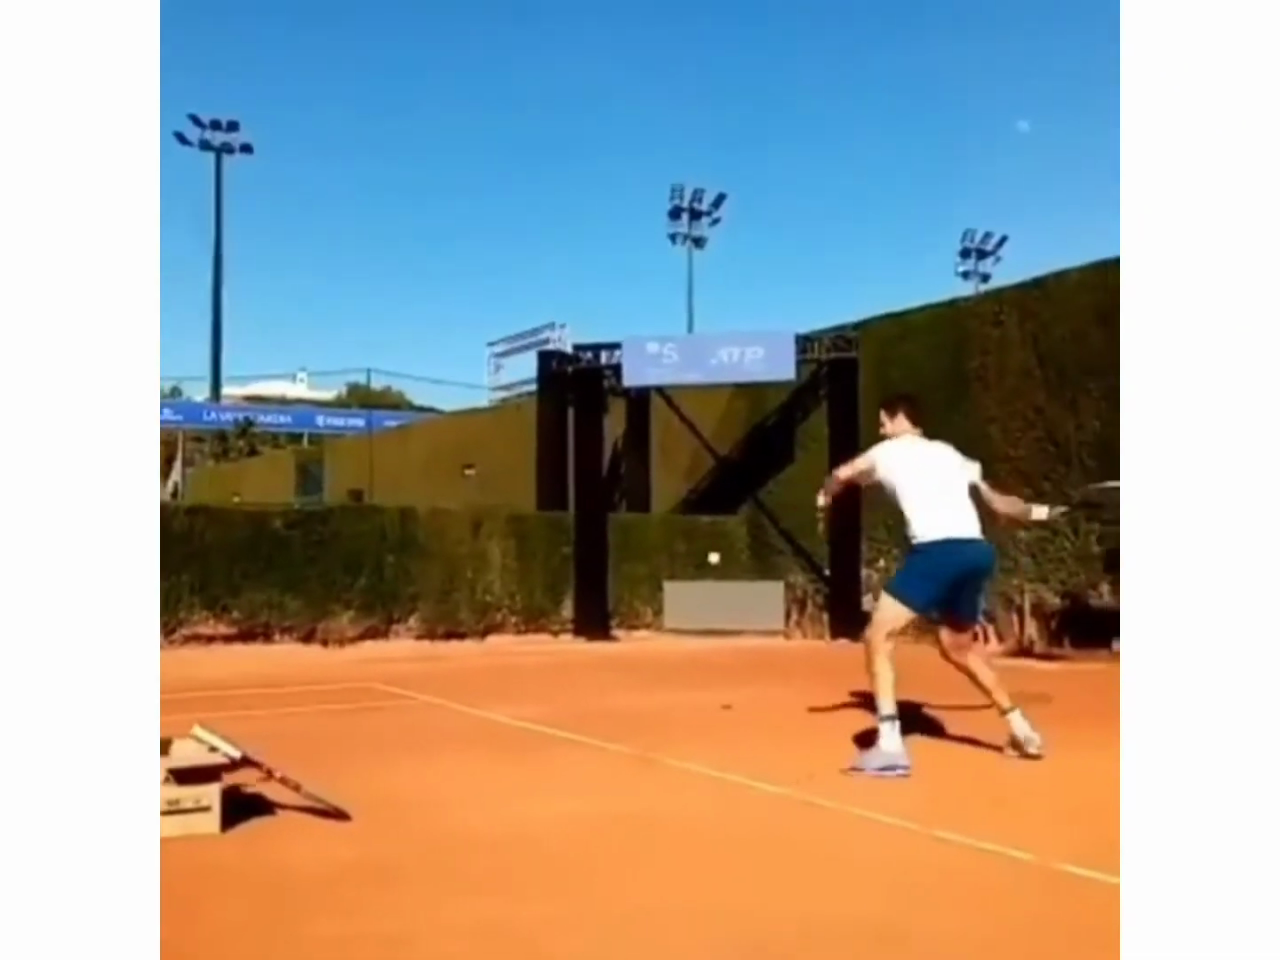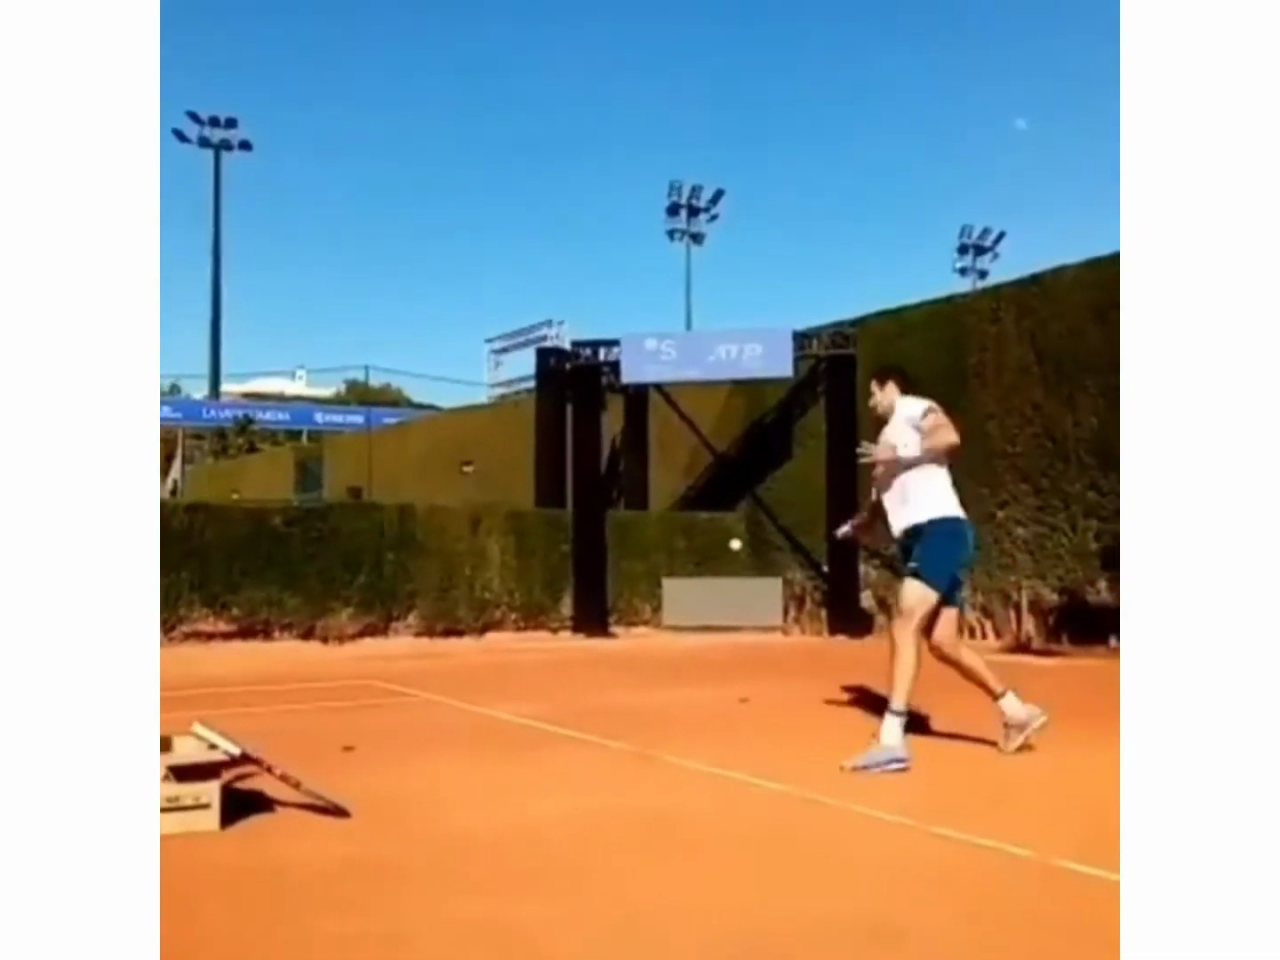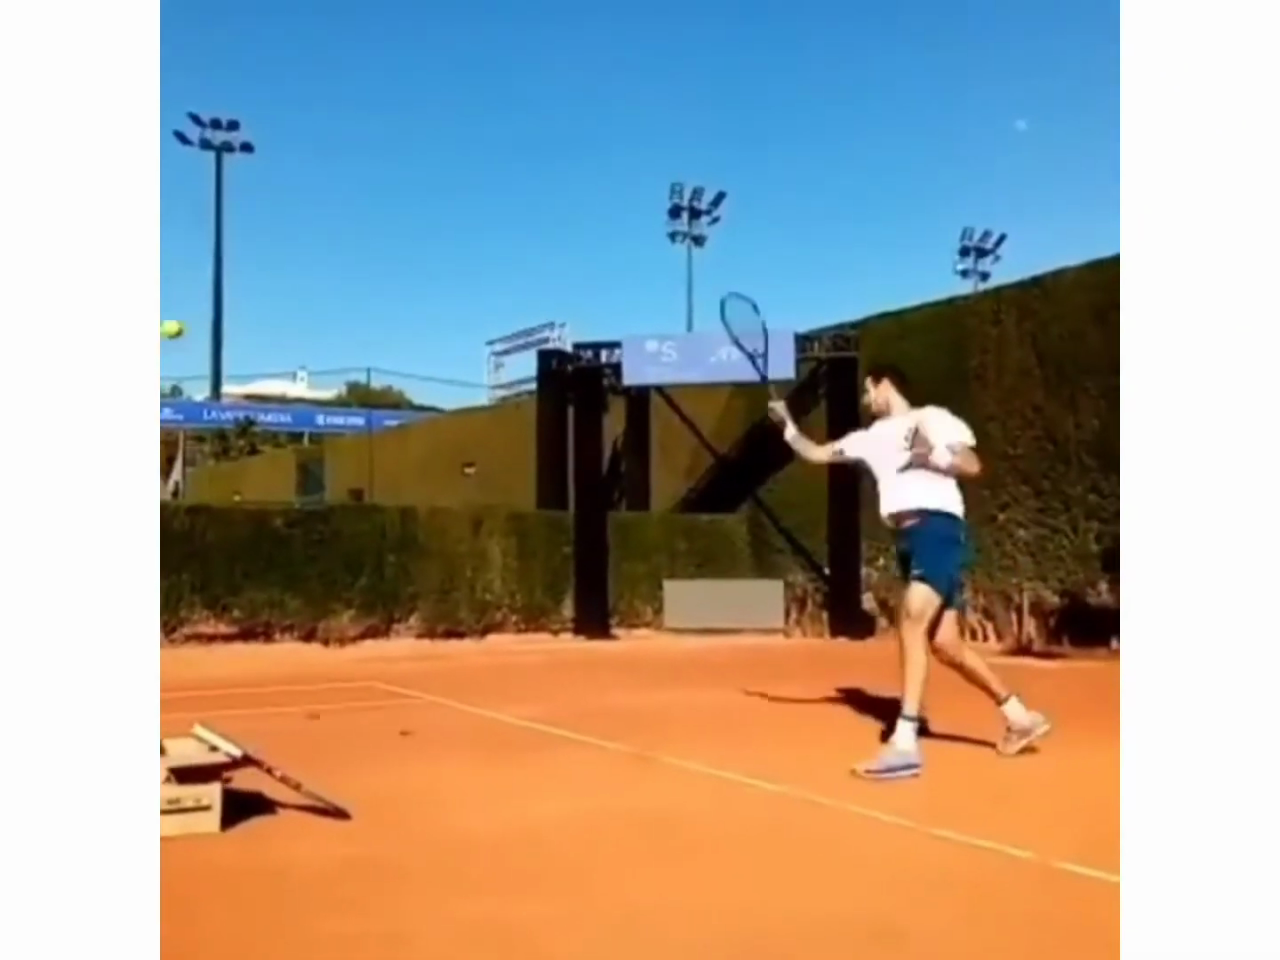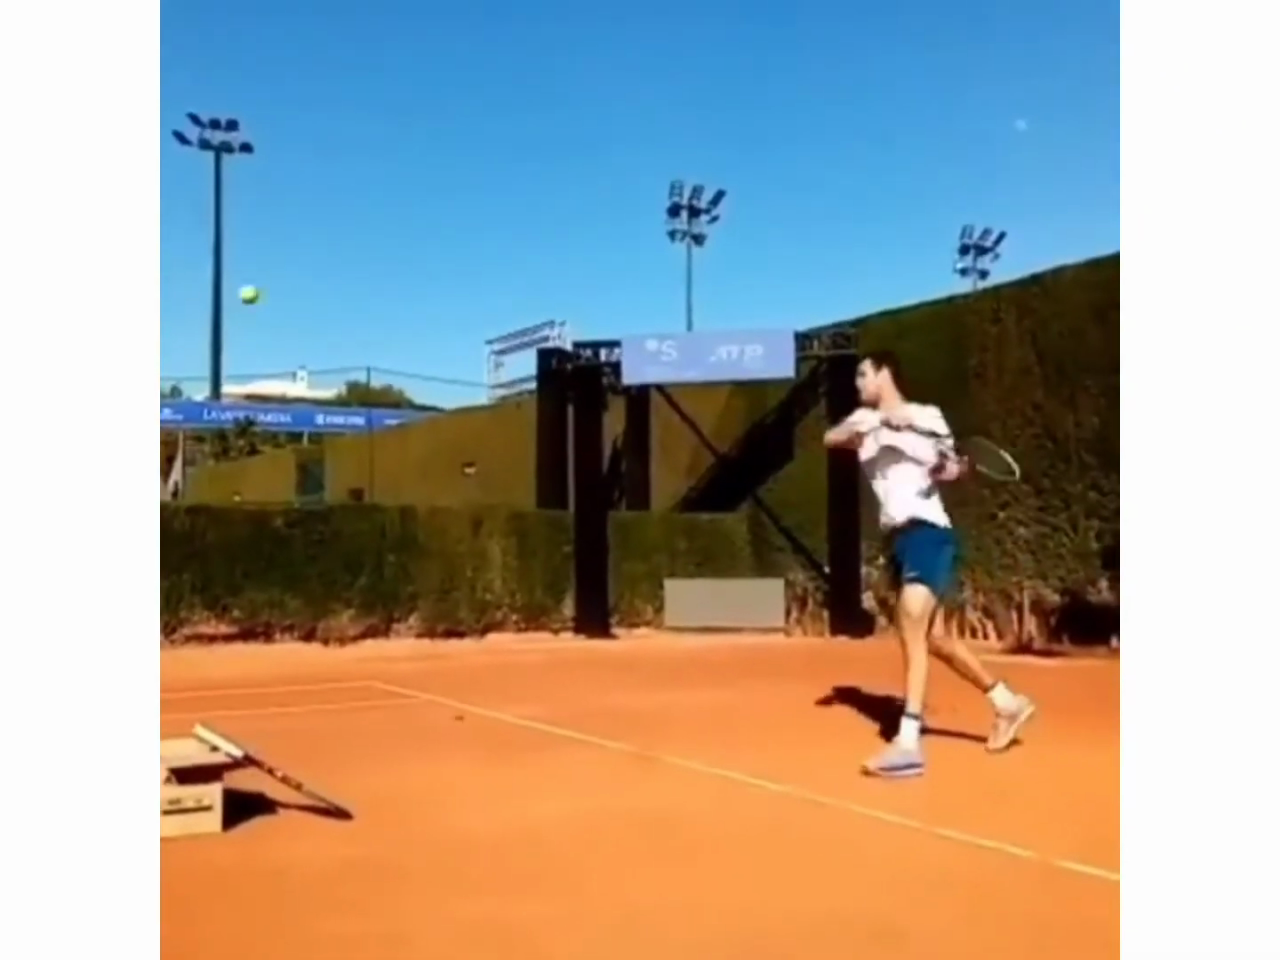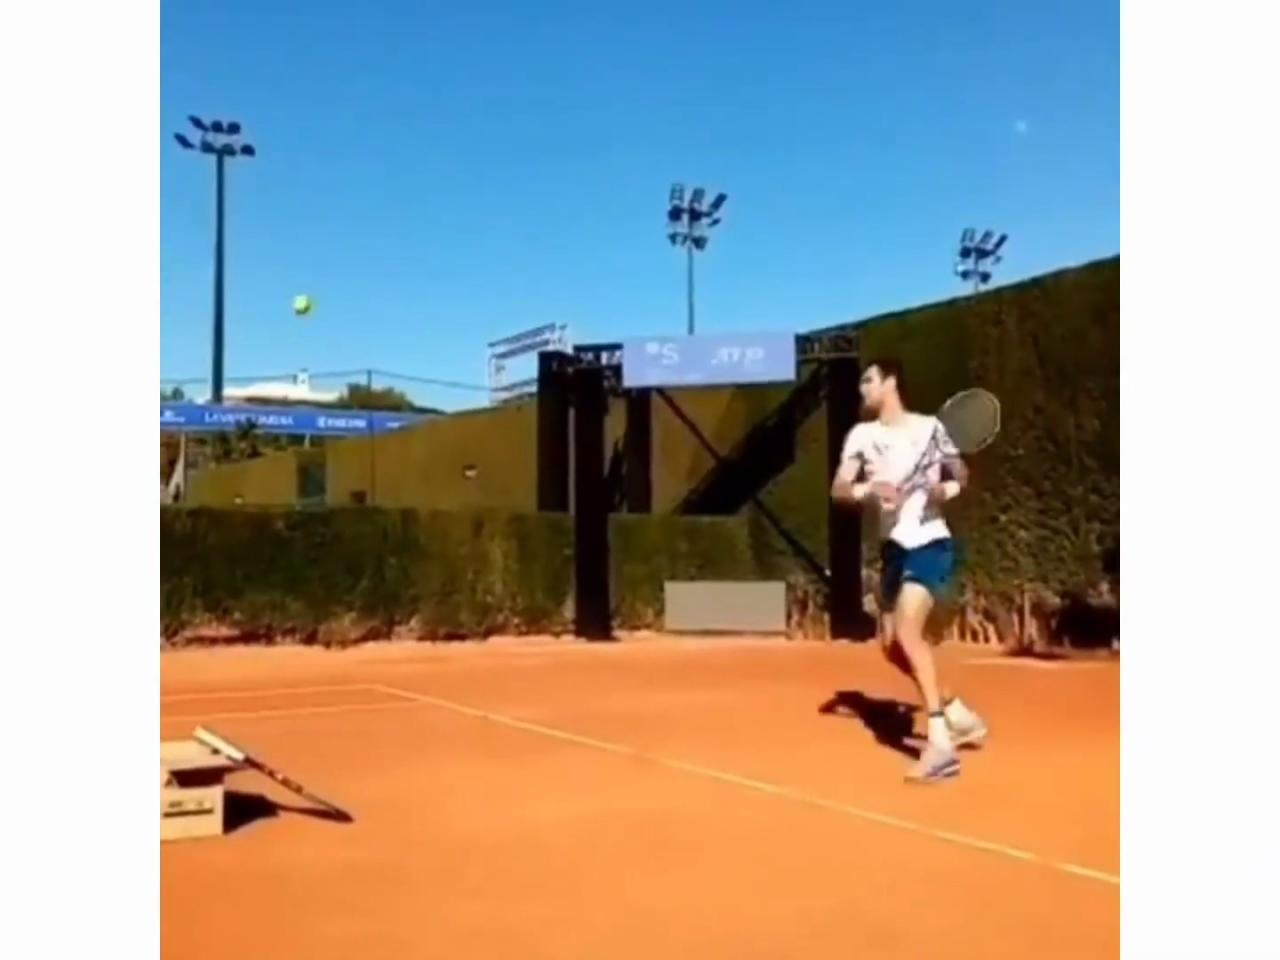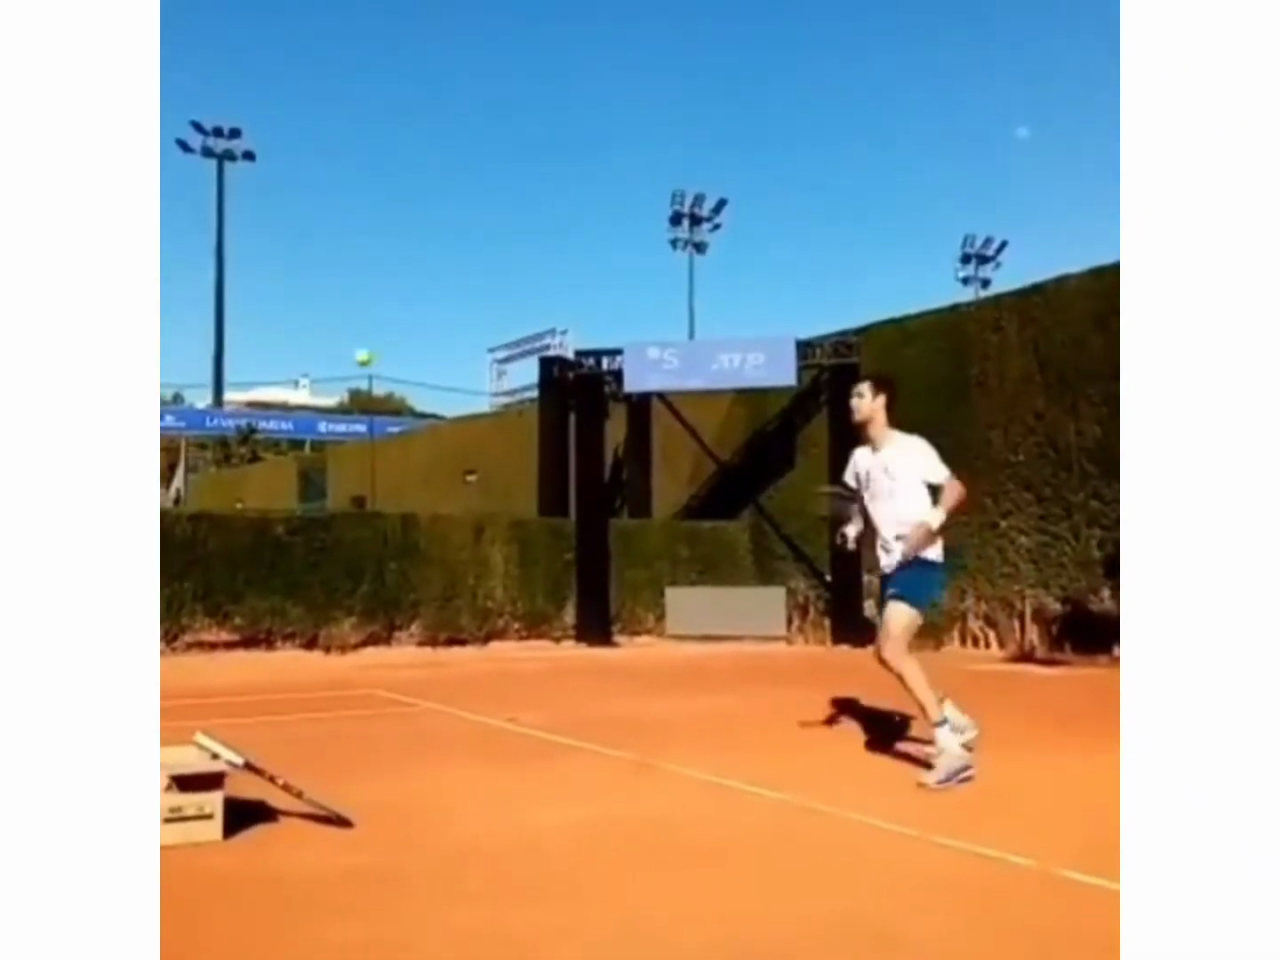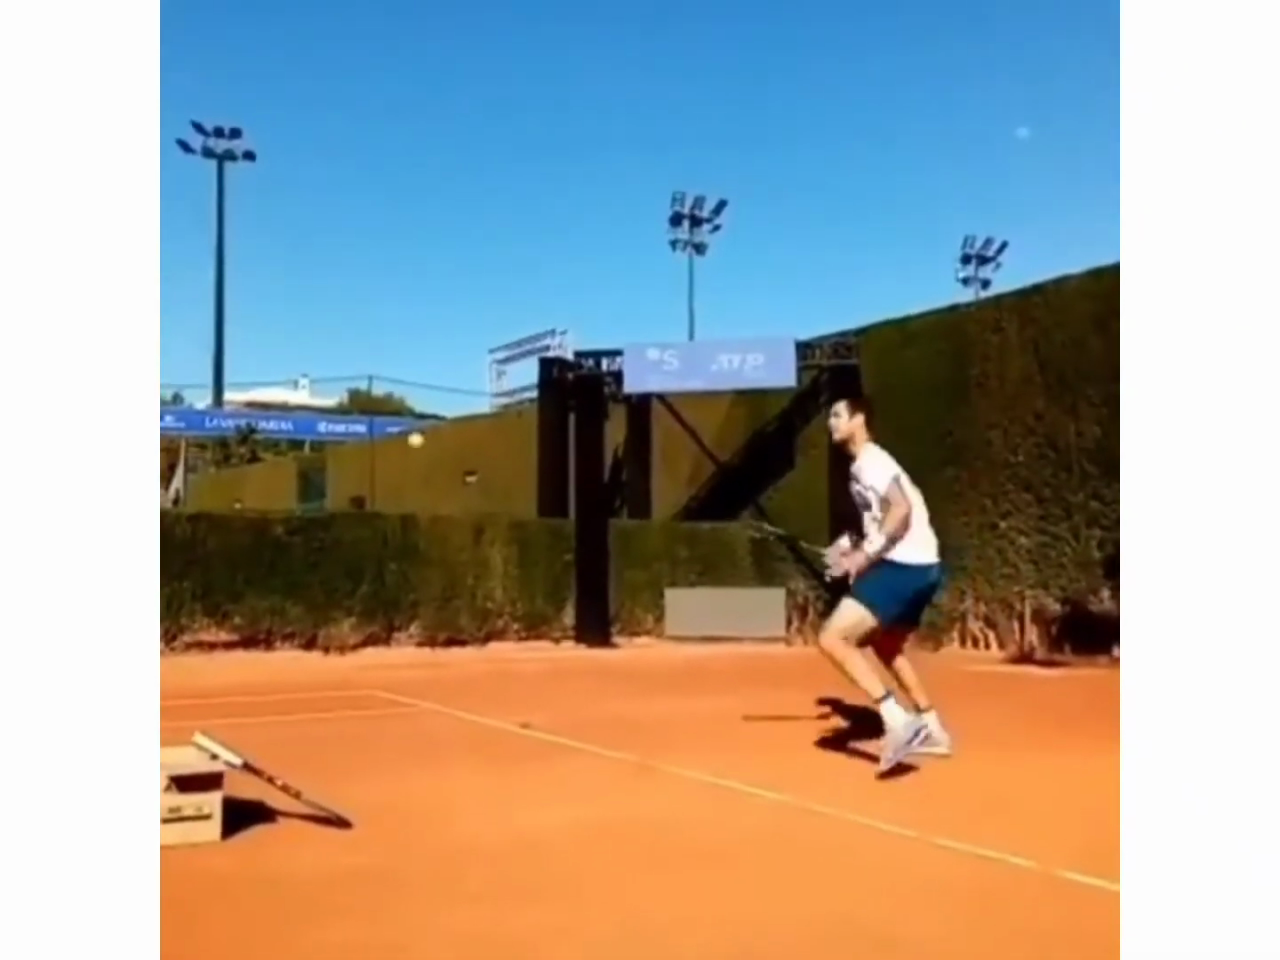
dt=0.3s
person 1, frame 1
left shoulder: (892, 450)
right shoulder: (950, 454)
left elbow: (844, 474)
right elbow: (996, 501)
left wrist: (824, 495)
right wrist: (1036, 512)
left hip: (936, 550)
right hip: (976, 551)
left knee: (878, 638)
right knee: (956, 650)
left ankle: (889, 747)
right ankle: (1022, 732)
person 1, frame 2
left shoulder: (913, 407)
right shoulder: (890, 438)
left elbow: (948, 437)
right elbow: (877, 505)
left wrist: (897, 455)
right wrist: (855, 526)
left hip: (940, 532)
right hip: (919, 541)
left knee: (903, 625)
right knee: (943, 643)
left ankle: (890, 743)
right ankle: (1017, 711)
person 1, frame 3
left shoulder: (934, 418)
right shoulder: (871, 437)
left elbow: (972, 467)
right elbow: (818, 454)
left wrist: (935, 456)
right wrist: (786, 424)
left hip: (939, 529)
right hip: (911, 541)
left knee: (911, 626)
right knee: (947, 644)
left ankle: (905, 745)
right ankle: (1021, 717)
person 1, frame 4
left shoulder: (928, 415)
right shoulder: (864, 419)
left elbow: (959, 464)
right elbow: (831, 439)
left wrist: (946, 471)
right wrist: (880, 421)
left hip: (928, 532)
right hip: (896, 537)
left knee: (911, 627)
right knee: (930, 636)
left ankle: (907, 743)
right ankle: (1007, 702)
person 1, frame 5
left shoulder: (928, 427)
right shoulder: (862, 435)
left elbow: (961, 472)
right elbow: (839, 489)
left wrist: (947, 490)
right wrist: (868, 491)
left hip: (929, 543)
right hip: (894, 547)
left knee: (907, 631)
right knee: (893, 645)
left ankle: (940, 743)
right ankle: (961, 718)
person 1, frame 6
left shoulder: (911, 448)
right shoulder: (858, 459)
left elbow: (956, 489)
left wrist: (931, 525)
right wrist: (852, 528)
left hip: (919, 563)
right hip: (892, 566)
left knee: (892, 648)
right knee: (891, 650)
left ankle: (952, 750)
right ankle: (955, 720)
person 1, frame 7
left shoulder: (871, 460)
right shoulder: (859, 467)
left elbow: (902, 509)
left wrist: (865, 553)
right wrist: (847, 543)
left hip: (902, 566)
right hip: (920, 568)
left knee: (832, 639)
right knee: (885, 646)
left ankle: (899, 720)
right ankle: (932, 728)
